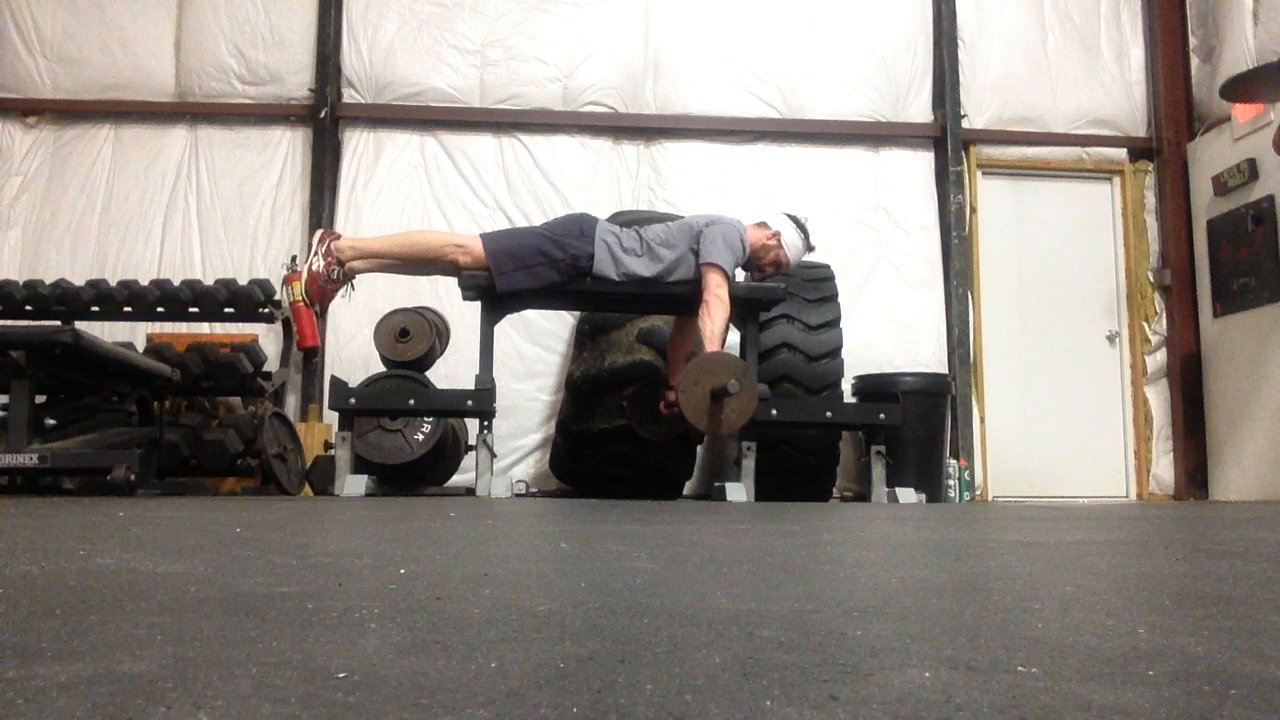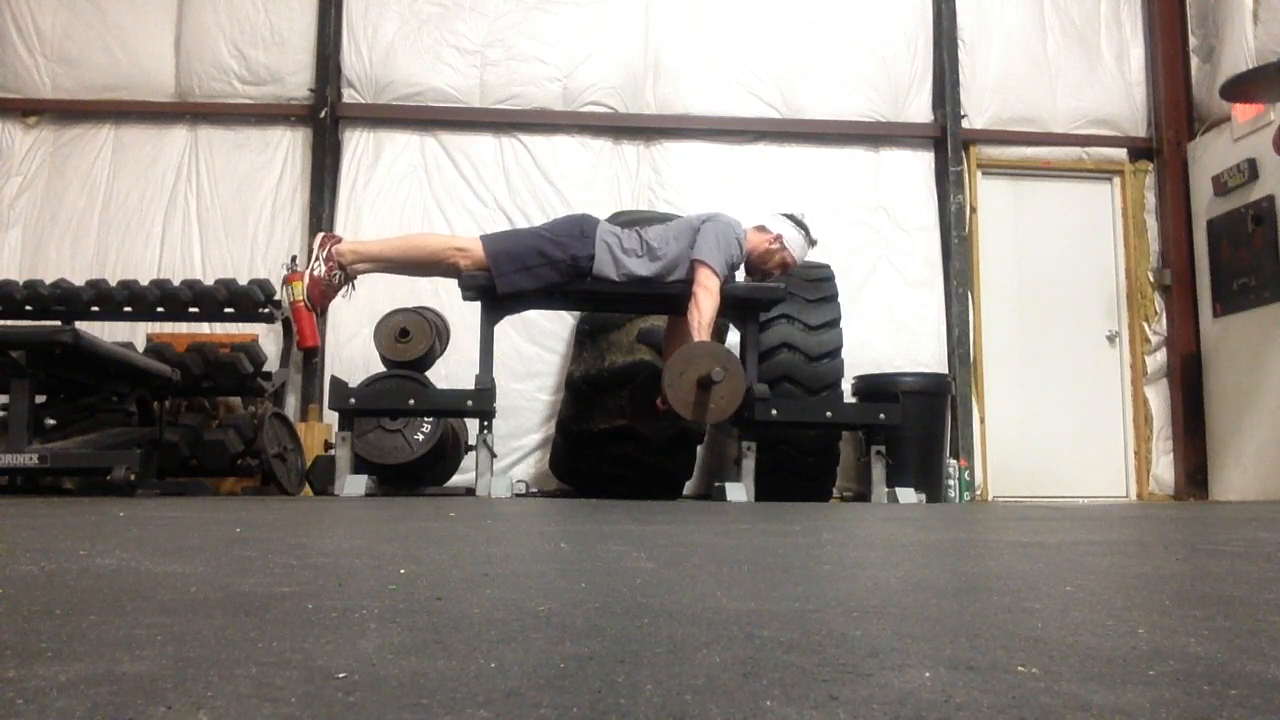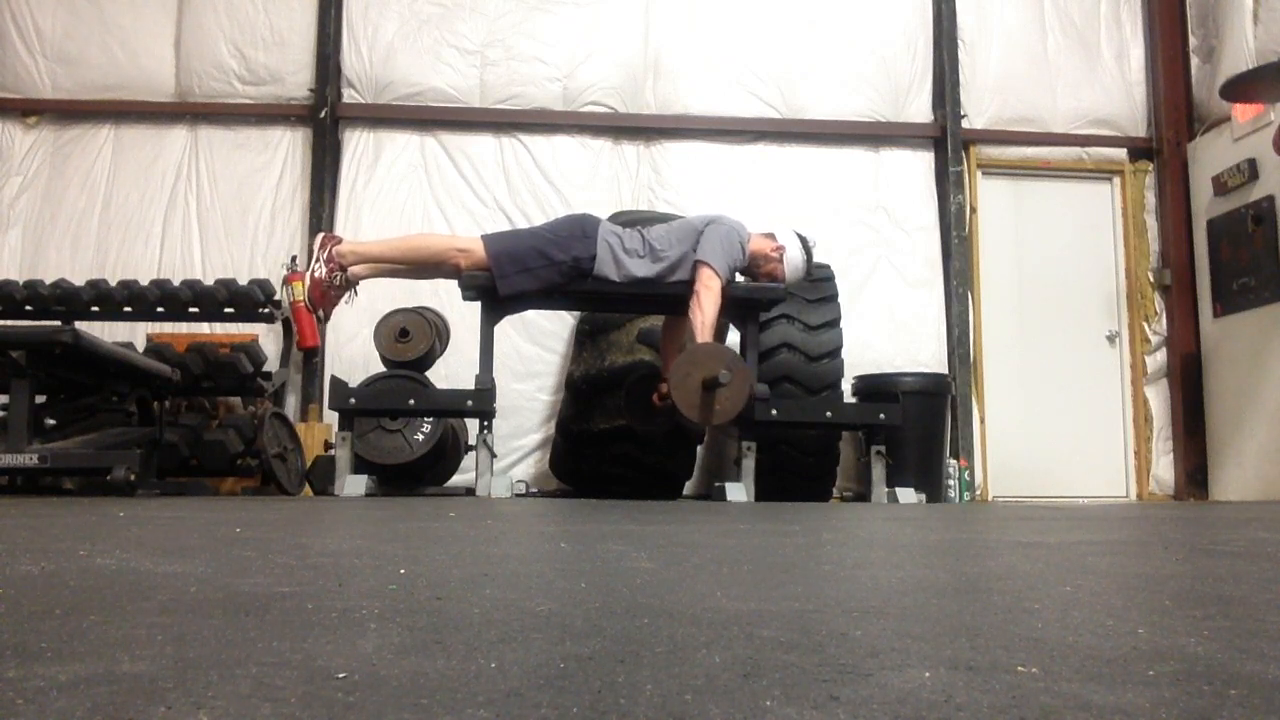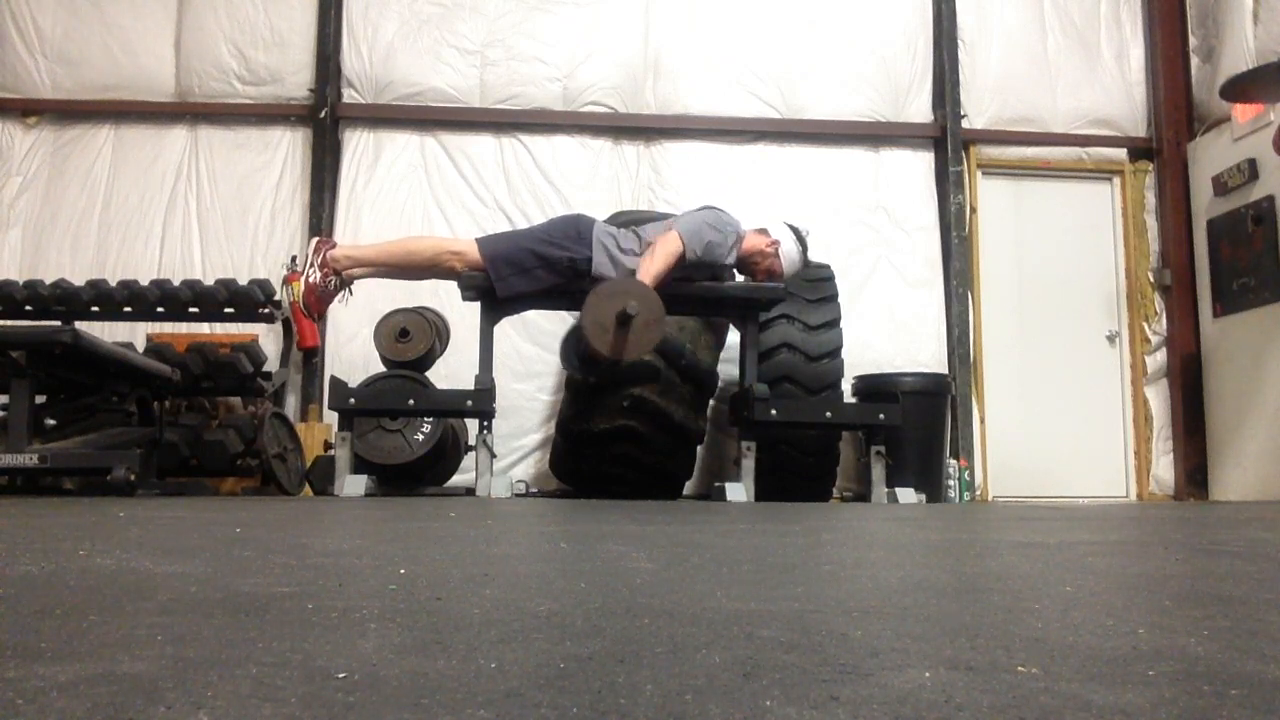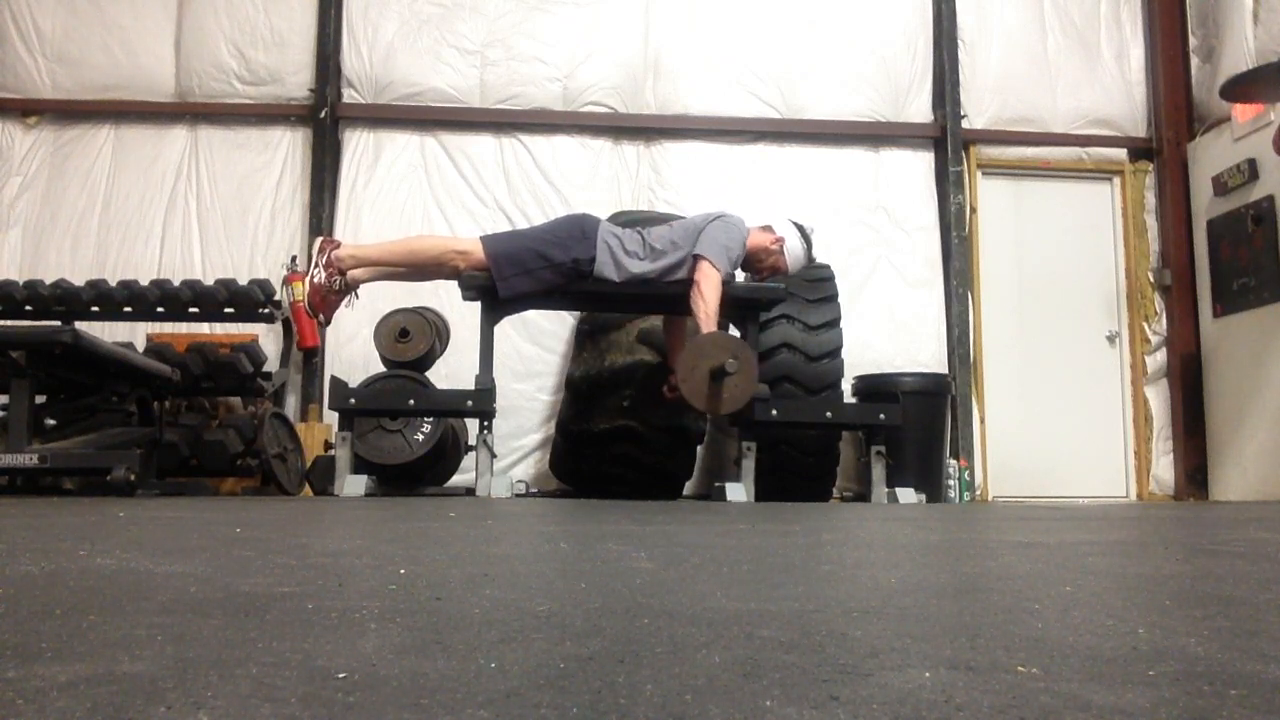
dt=1s
person 1, frame 1
left shoulder: (718, 256)
right shoulder: (727, 231)
left elbow: (687, 317)
right elbow: (714, 300)
left wrist: (675, 385)
left hip: (585, 264)
right hip: (582, 246)
left knee: (462, 259)
right knee: (464, 253)
left ankle: (348, 269)
right ankle: (341, 248)
person 1, frame 2
left shoulder: (727, 260)
right shoulder: (724, 230)
left elbow: (680, 315)
right elbow: (703, 295)
left hip: (585, 265)
right hip: (581, 249)
left knee: (462, 260)
right knee: (463, 257)
left ankle: (347, 262)
right ankle: (341, 254)
person 1, frame 3
left shoulder: (722, 252)
right shoulder: (730, 234)
left elbow: (678, 312)
right elbow: (702, 294)
left wrist: (667, 378)
left hip: (589, 262)
right hip: (585, 246)
left knee: (465, 260)
right knee: (466, 254)
left ankle: (351, 272)
right ankle: (343, 253)
person 1, frame 4
left shoulder: (722, 260)
right shoulder: (722, 226)
left elbow: (674, 272)
right elbow: (663, 247)
left hip: (585, 266)
right hip: (580, 249)
left knee: (457, 263)
right knee: (459, 255)
left ankle: (344, 272)
right ankle: (338, 256)
person 1, frame 5
left shoulder: (722, 256)
right shoulder: (731, 230)
left elbow: (677, 307)
right elbow: (702, 283)
left wrist: (678, 370)
left hip: (588, 263)
right hip: (585, 248)
left knee: (463, 262)
right knee: (465, 254)
left ankle: (347, 279)
right ankle: (341, 256)
